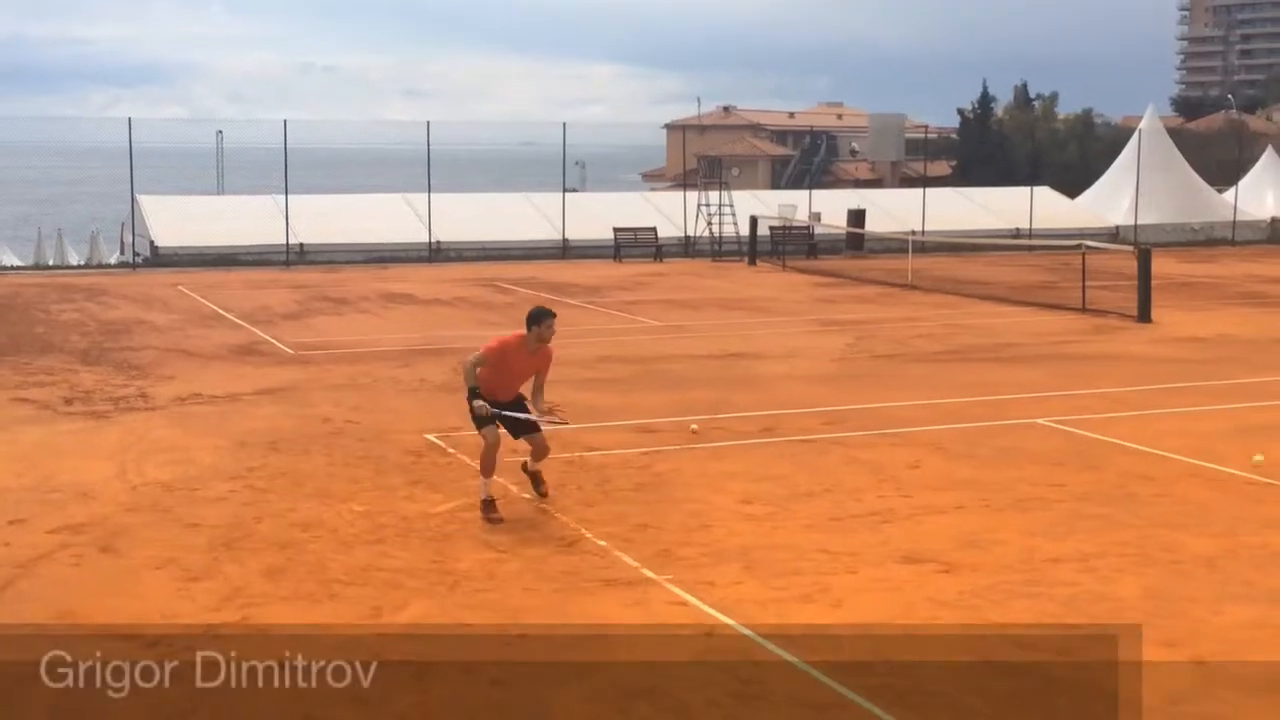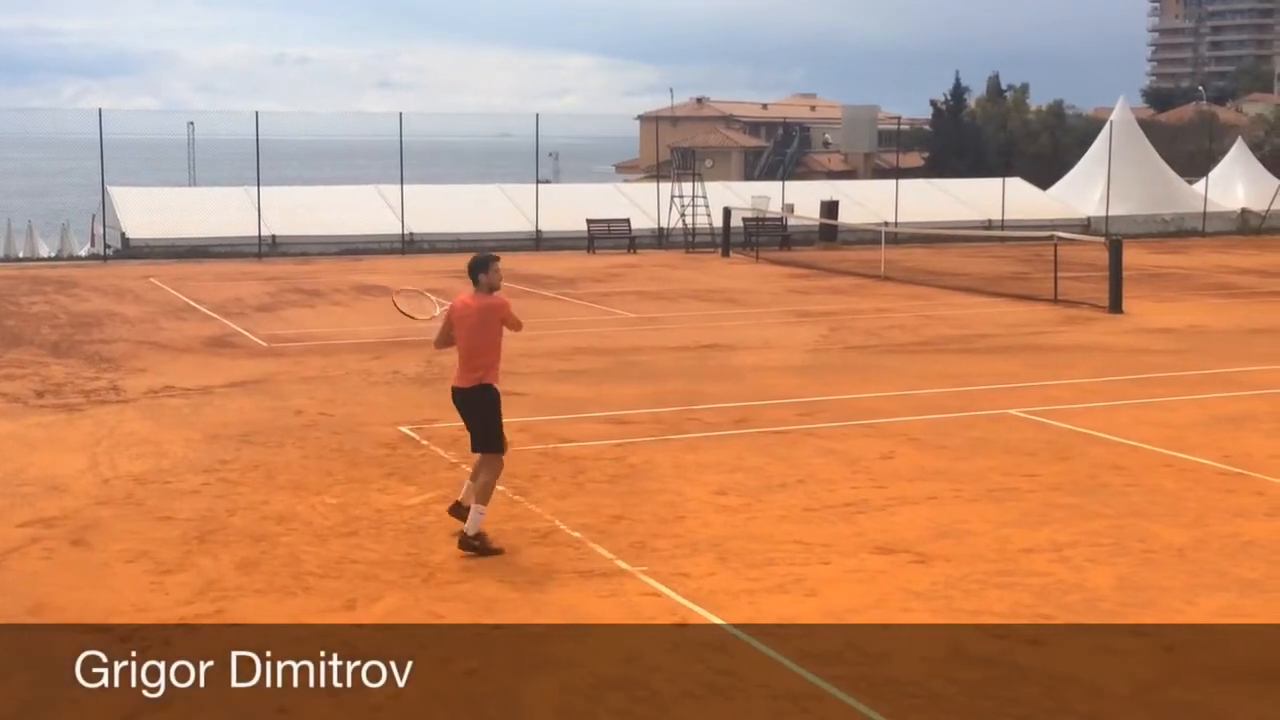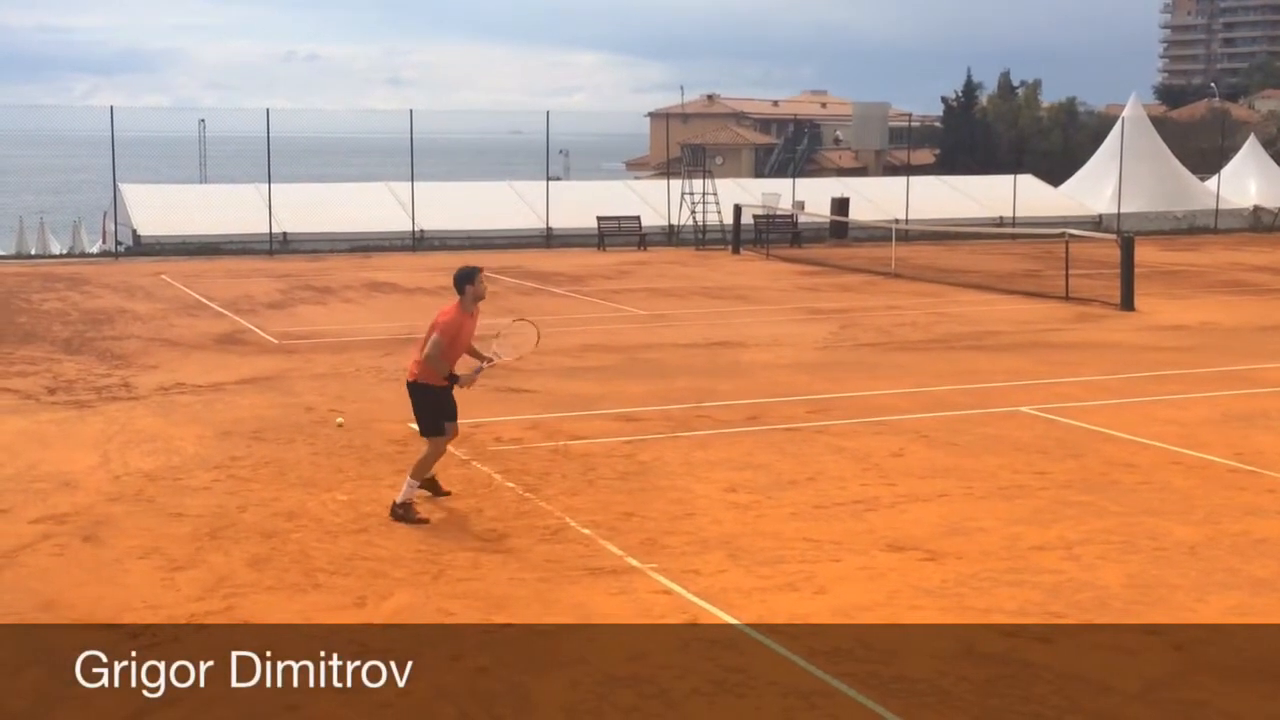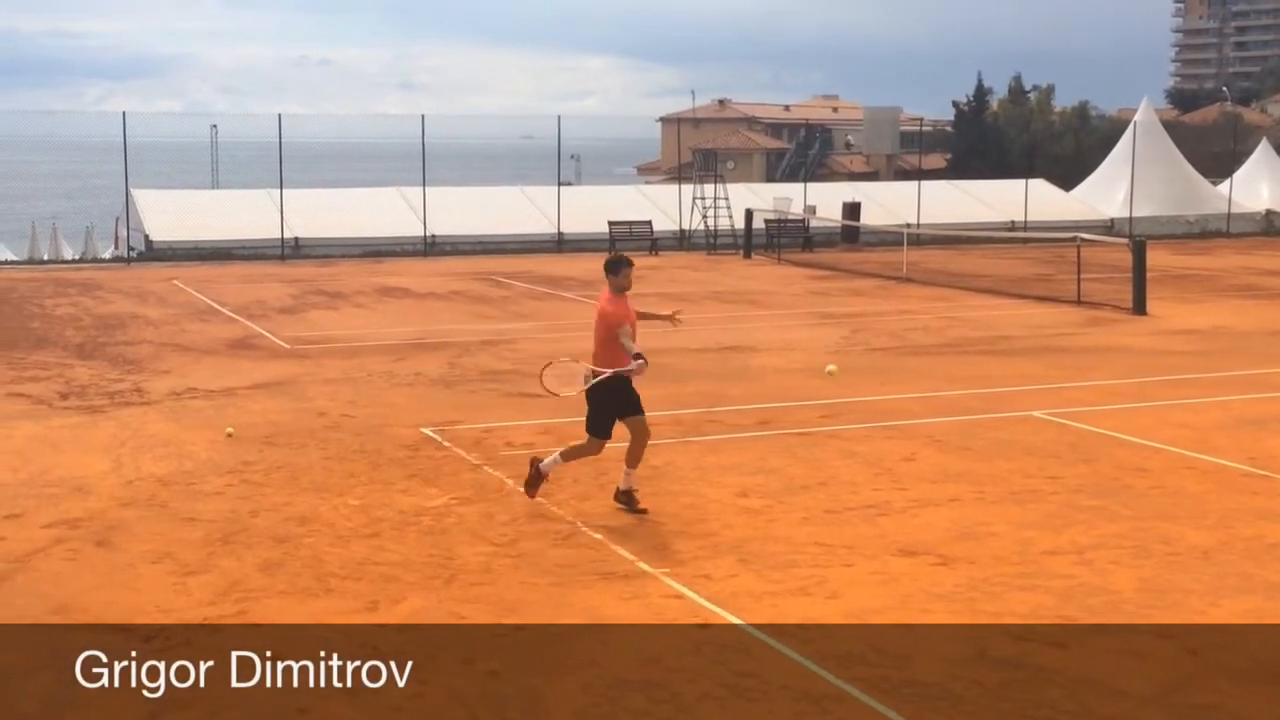
dt=1s
person 1, frame 1
left shoulder: (546, 353)
right shoulder: (508, 343)
left elbow: (538, 390)
right elbow: (471, 364)
left wrist: (541, 406)
right wrist: (474, 397)
left hip: (509, 399)
right hip: (483, 396)
left knee: (541, 446)
right knee: (492, 441)
left ankle: (531, 467)
right ankle: (487, 498)
person 1, frame 2
left shoulder: (458, 304)
right shoulder: (497, 304)
left elbow: (439, 342)
right elbow: (517, 325)
left hip: (462, 389)
right hip: (481, 391)
left knee: (492, 453)
right knee: (494, 462)
left ankle: (463, 503)
right ankle: (471, 534)
person 1, frame 3
left shoulder: (473, 311)
right shoulder: (450, 318)
right elbow: (429, 357)
left wrist: (480, 357)
right wrist: (455, 378)
left hip: (442, 383)
right hip: (423, 382)
left knee: (451, 432)
right knee: (437, 445)
left ankle: (425, 477)
right ankle: (402, 503)
person 1, frame 4
left shoulder: (620, 298)
right shoulder: (611, 305)
right elbow: (625, 336)
left wrist: (661, 316)
right wrist: (639, 358)
left hip: (620, 378)
right hip: (606, 381)
left knee: (642, 432)
right knee: (595, 445)
left ankle: (625, 489)
right ankle: (542, 468)
